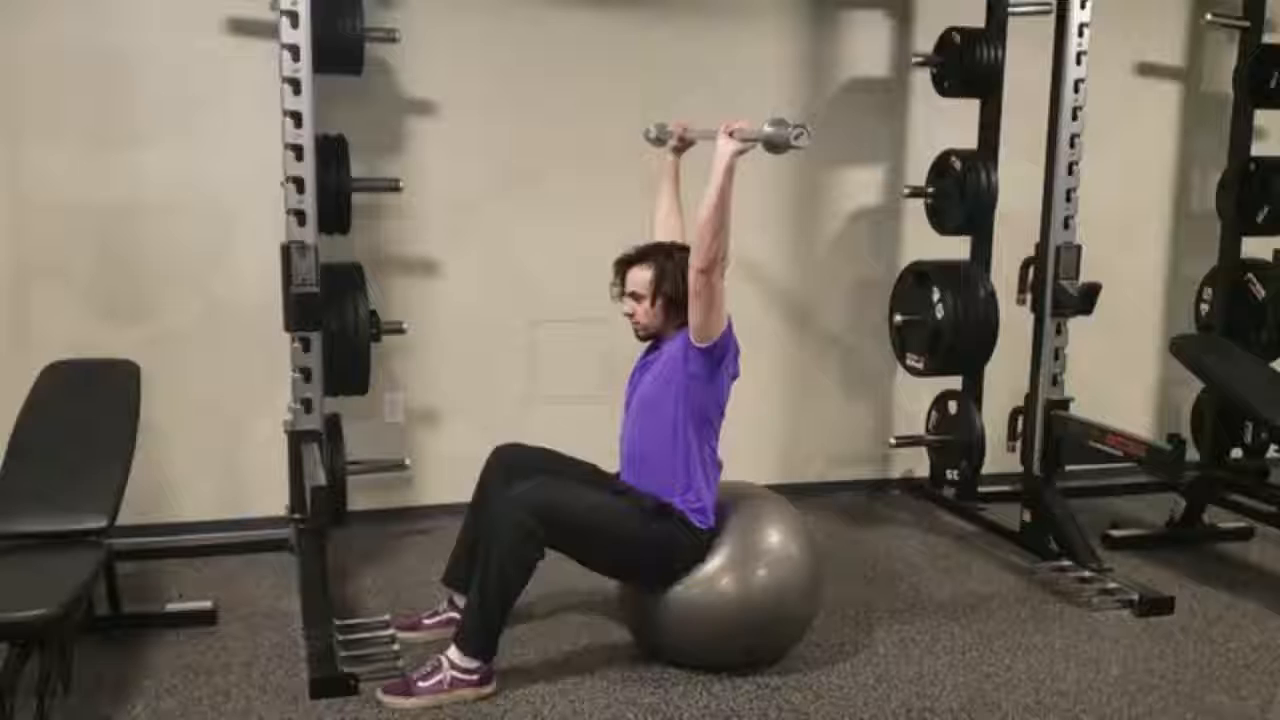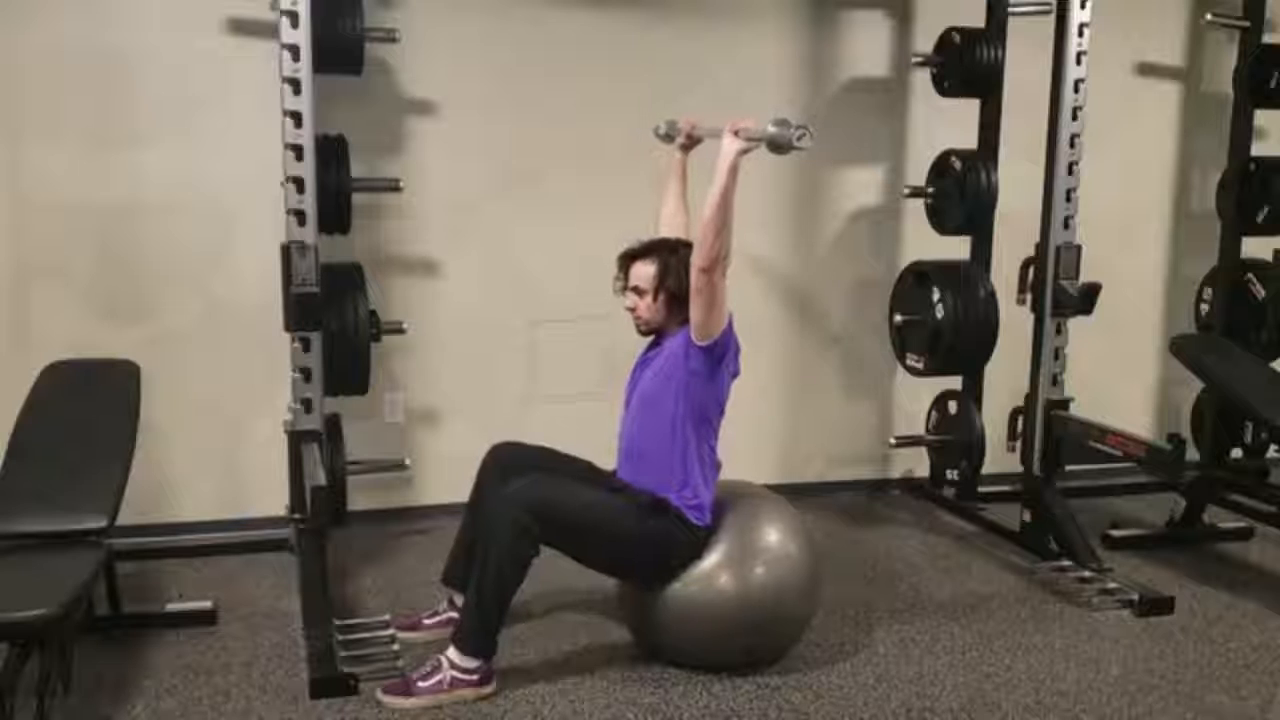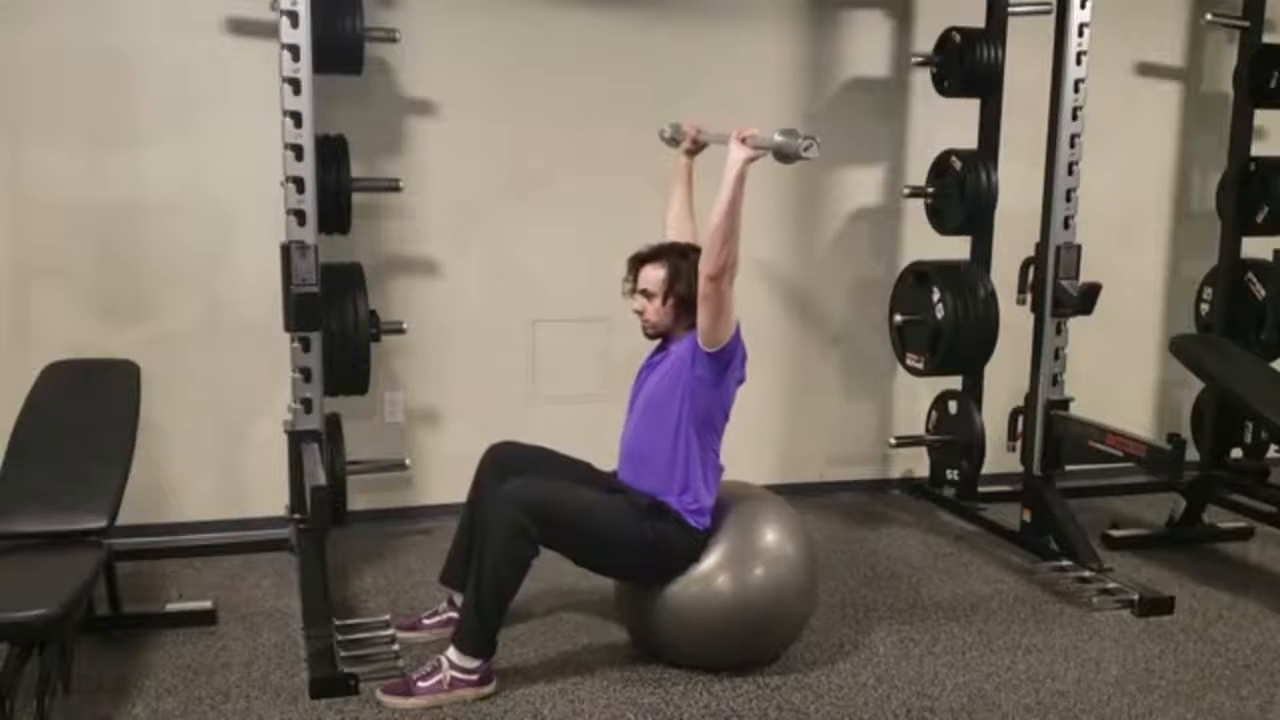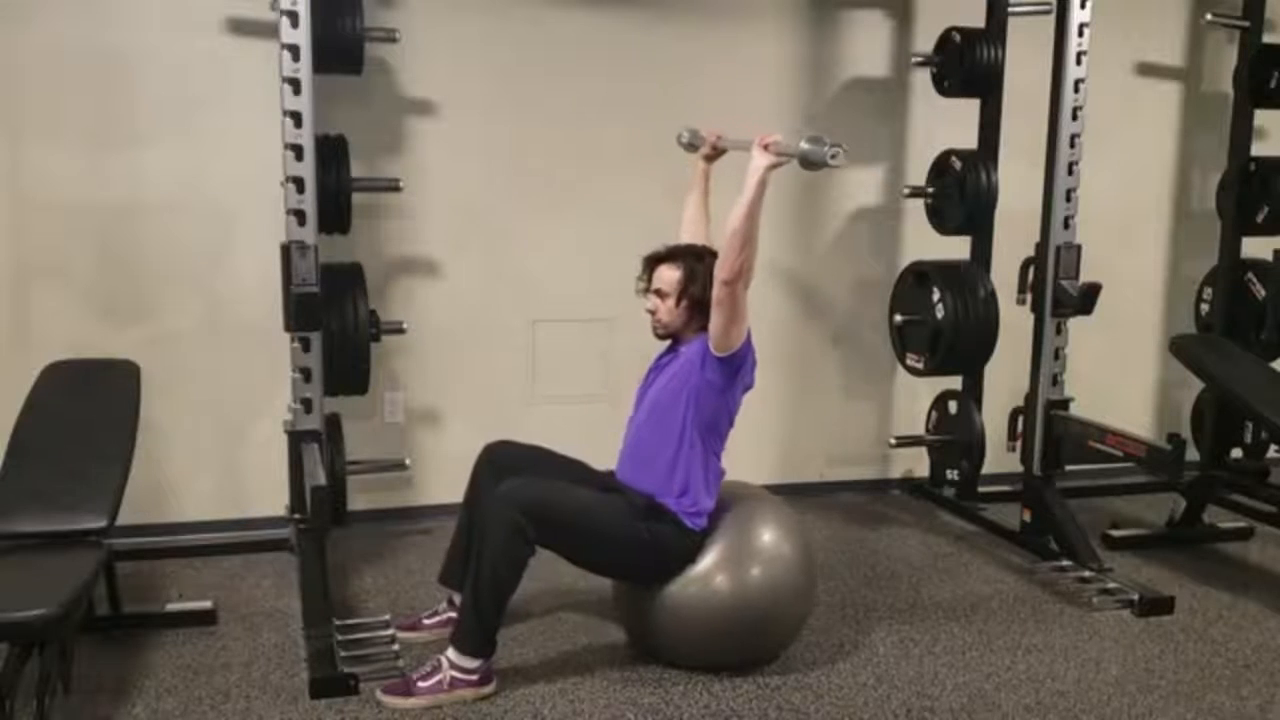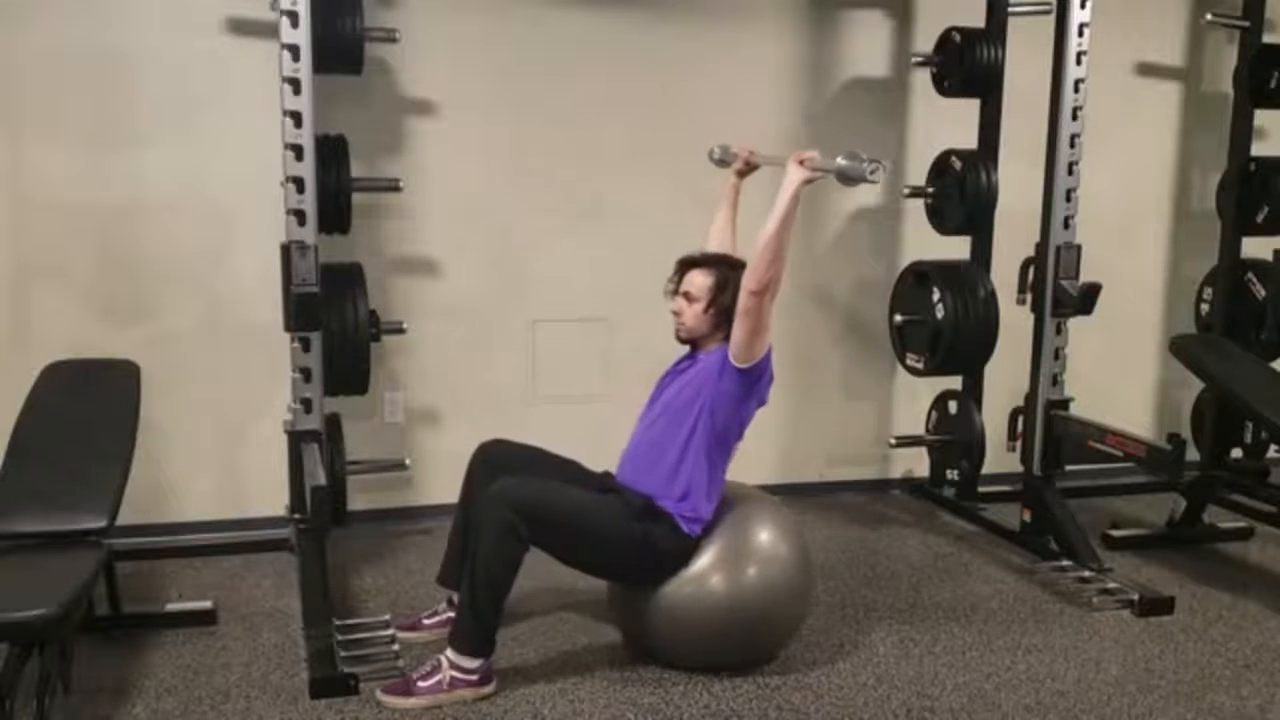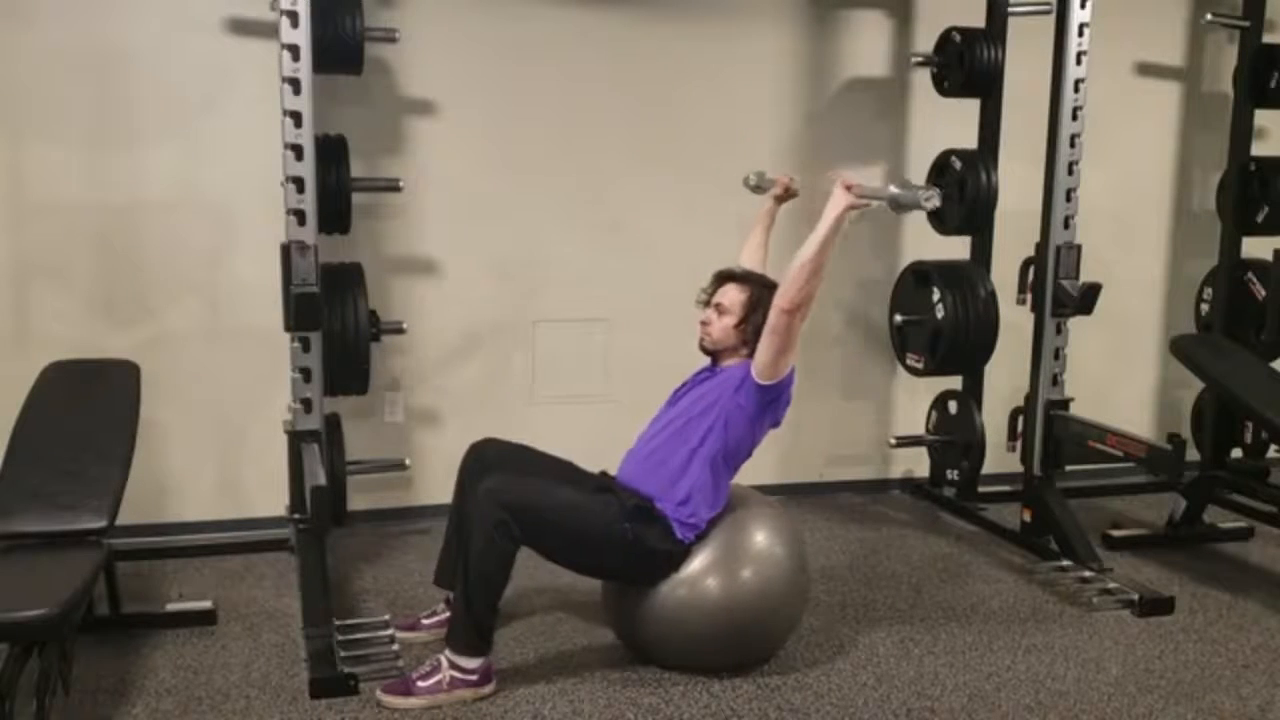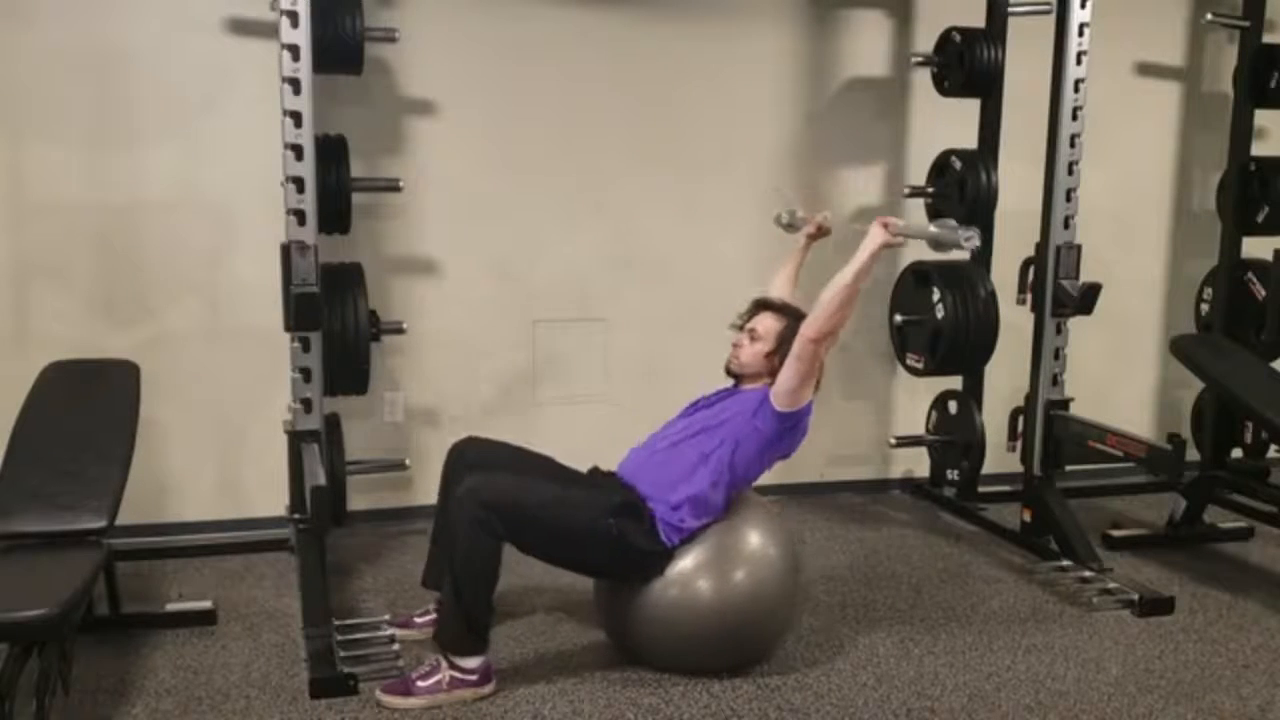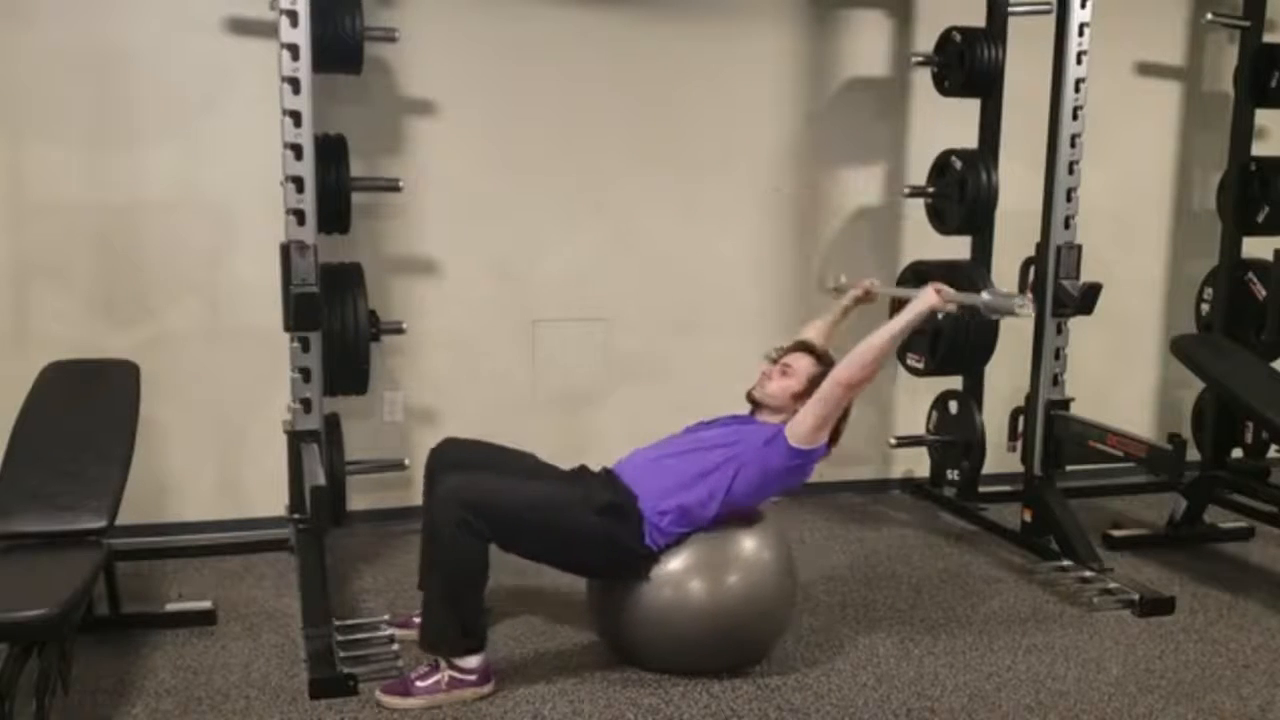
dt=0.3s
person 1, frame 1
left shoulder: (703, 352)
right shoulder: (665, 344)
left elbow: (705, 263)
right elbow: (667, 245)
left wrist: (724, 161)
right wrist: (671, 159)
left hip: (670, 531)
right hip: (635, 499)
left knee: (526, 505)
right knee: (511, 463)
left ankle: (469, 665)
right ankle: (462, 601)
person 1, frame 2
left shoulder: (704, 349)
right shoulder: (665, 340)
left elbow: (706, 262)
right elbow: (672, 236)
left wrist: (728, 161)
right wrist: (679, 156)
left hip: (667, 527)
right hip: (633, 497)
left knee: (521, 501)
right knee: (506, 461)
left ankle: (469, 664)
right ankle: (460, 602)
person 1, frame 3
left shoulder: (710, 354)
right shoulder: (672, 344)
left elbow: (714, 269)
right elbow: (679, 243)
left wrist: (736, 169)
right wrist: (685, 161)
left hip: (665, 530)
right hip: (630, 497)
left knee: (518, 502)
right knee: (505, 460)
left ankle: (468, 665)
right ankle: (460, 602)
person 1, frame 4
left shoulder: (719, 359)
right shoulder: (682, 346)
left elbow: (729, 273)
right elbow: (691, 247)
left wrist: (757, 175)
right wrist: (702, 167)
left hip: (662, 531)
right hip: (628, 497)
left knee: (514, 501)
right knee: (500, 460)
left ankle: (468, 665)
right ankle: (460, 602)
person 1, frame 5
left shoulder: (739, 368)
right shoulder: (701, 356)
left elbow: (757, 285)
right elbow: (717, 262)
left wrist: (790, 187)
right wrist: (733, 182)
left hip: (656, 534)
right hip: (623, 500)
left knee: (507, 499)
right knee: (495, 458)
left ankle: (468, 665)
right ankle: (459, 602)
person 1, frame 6
left shoulder: (758, 385)
right shoulder: (719, 370)
left elbow: (788, 304)
right elbow: (745, 281)
left wrist: (833, 214)
right wrist: (771, 206)
left hip: (650, 535)
right hip: (618, 498)
left knee: (497, 498)
right knee: (487, 458)
left ankle: (467, 665)
right ankle: (458, 603)
person 1, frame 7
left shoulder: (775, 415)
right shoulder: (736, 396)
left elbow: (815, 334)
right elbow: (773, 312)
left wrist: (868, 250)
right wrist: (803, 244)
left hip: (634, 530)
right hip: (609, 494)
left knee: (476, 498)
right knee: (469, 456)
left ankle: (465, 665)
right ankle: (450, 601)
person 1, frame 8
left shoulder: (786, 451)
right shoulder: (751, 425)
left elbow: (846, 380)
right elbow: (801, 352)
left wrist: (916, 310)
right wrist: (845, 303)
left hip: (622, 530)
right hip: (600, 492)
left knee: (457, 499)
right knee: (451, 458)
left ankle: (464, 664)
right ankle: (447, 611)
